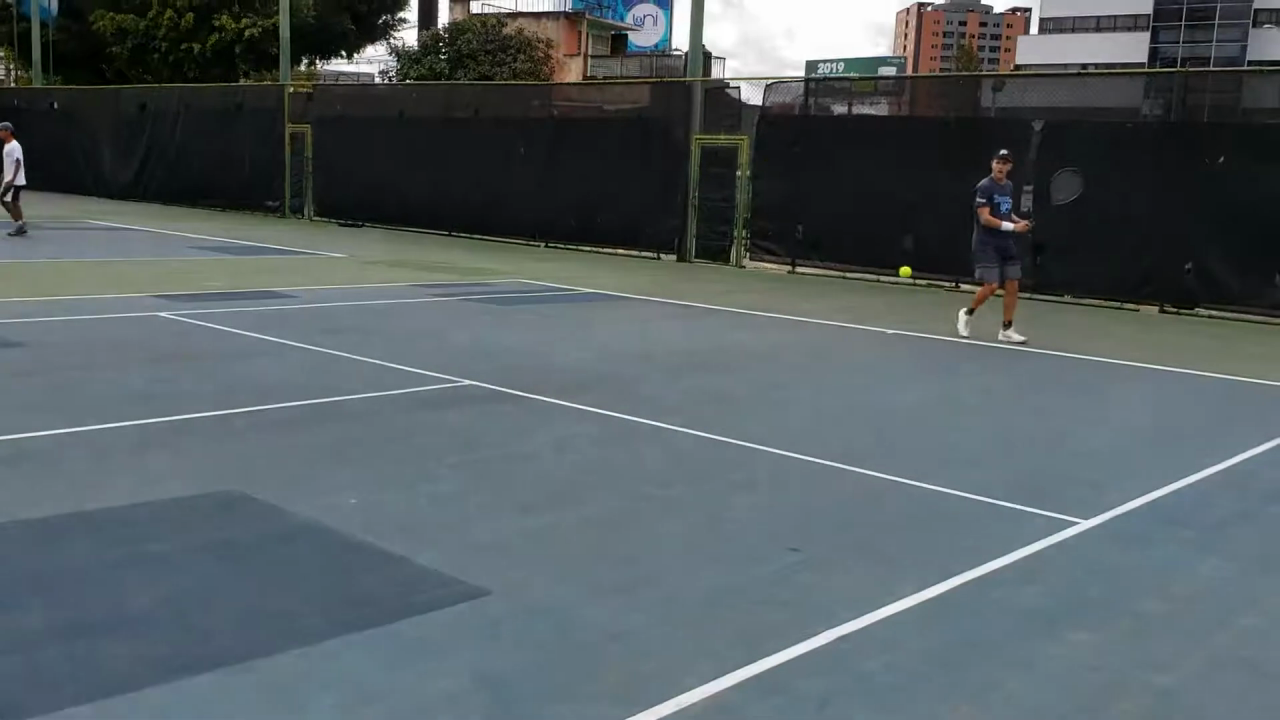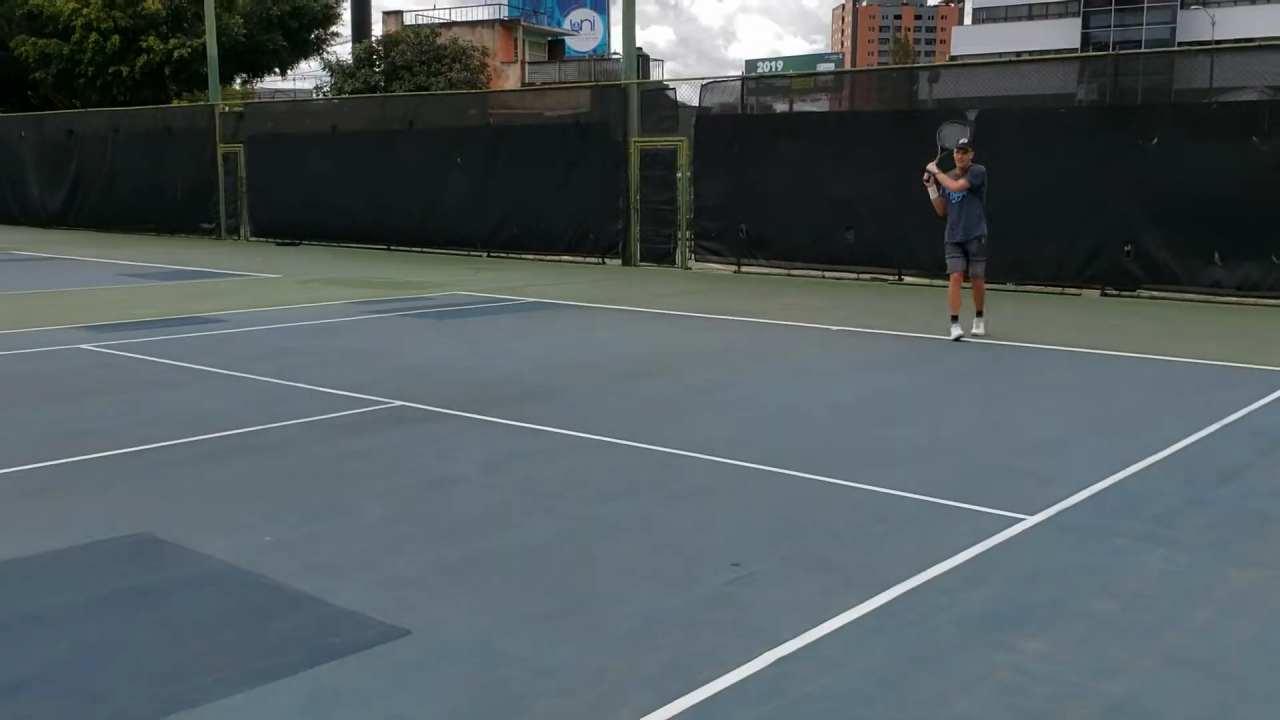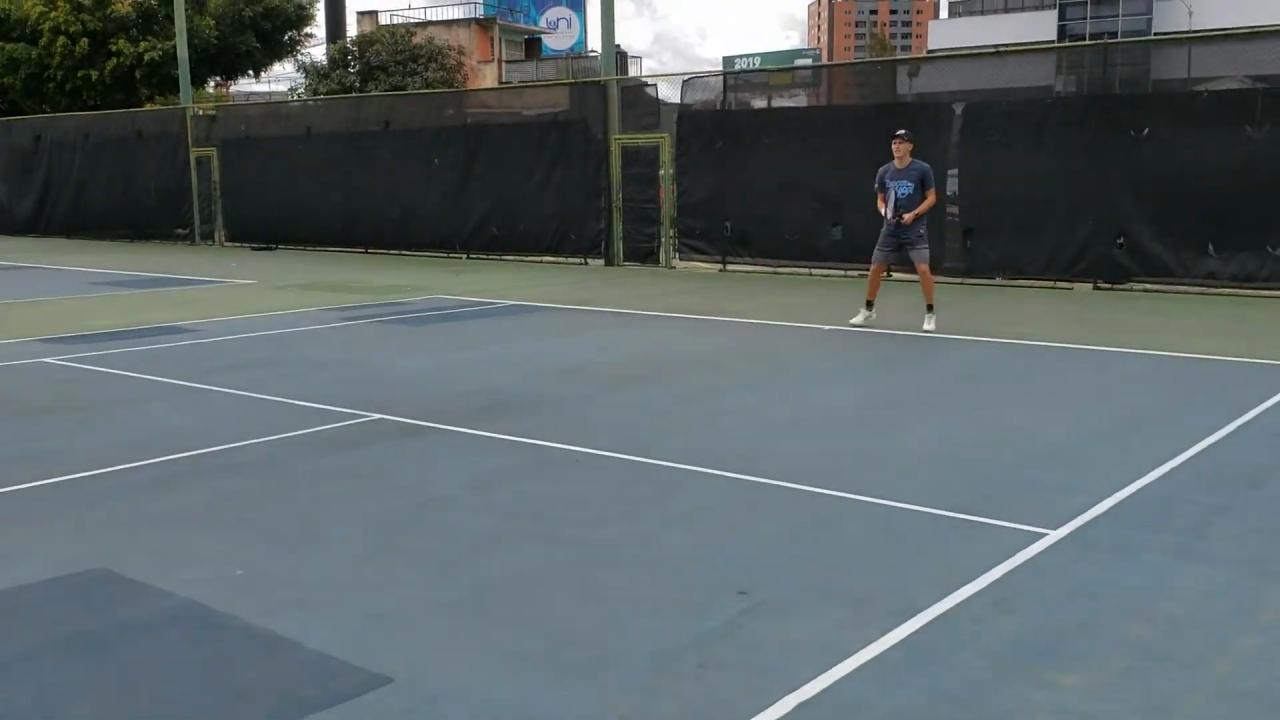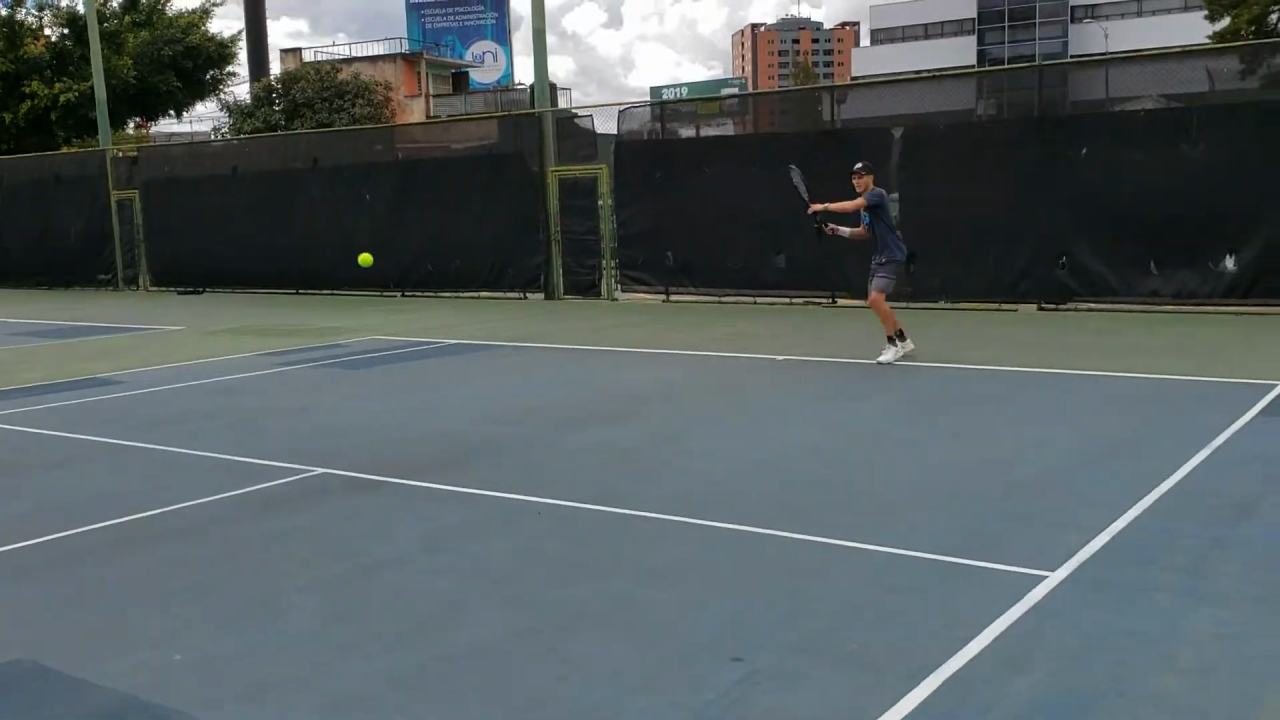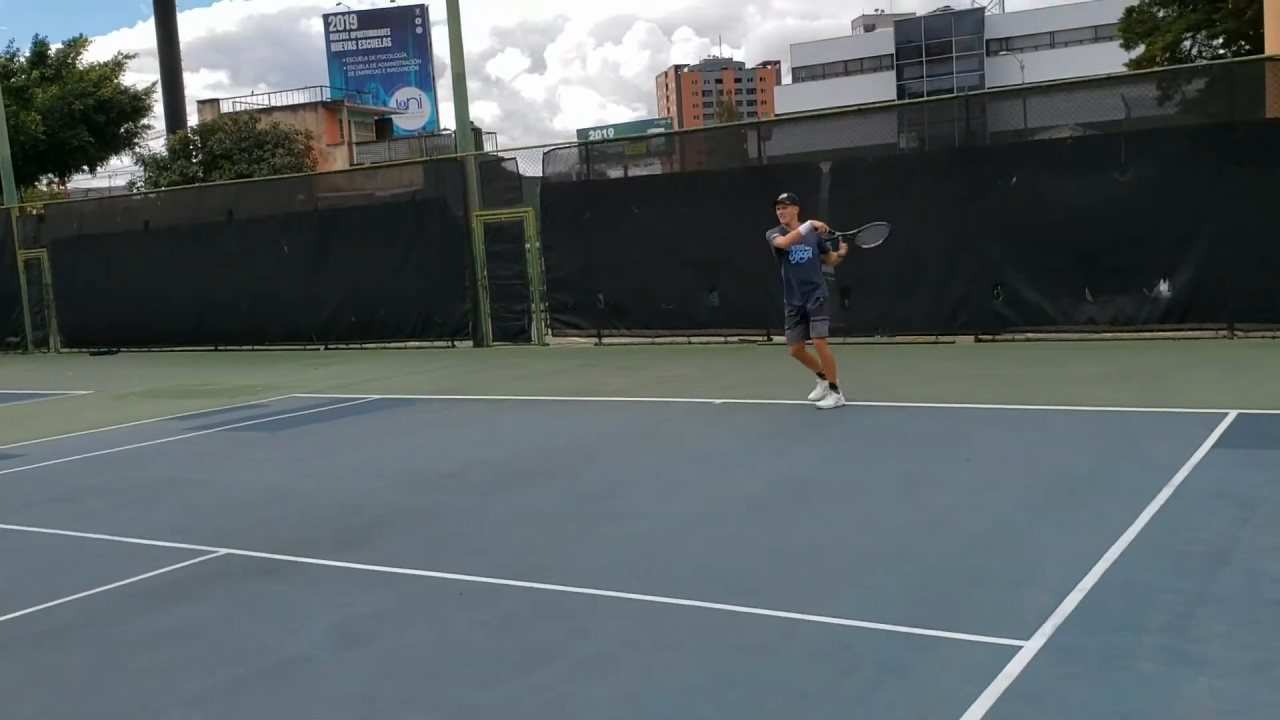
dt=1s
person 1, frame 1
left shoulder: (1009, 186)
right shoulder: (985, 186)
right elbow: (985, 218)
left wrist: (1019, 221)
right wrist: (1012, 227)
left hip: (1006, 244)
right hip: (986, 245)
left knee: (1013, 286)
right knee: (991, 286)
left ankle: (1007, 329)
right ankle: (967, 313)
person 1, frame 2
left shoulder: (978, 171)
right shoulder: (946, 177)
left elbow: (956, 187)
right elbow: (941, 211)
left wrist: (936, 171)
right wrist: (931, 187)
left hip: (975, 235)
right hip: (953, 236)
left knee: (978, 280)
right knee: (955, 278)
left ankle: (979, 319)
right ankle: (954, 325)
person 1, frame 3
left shoulder: (923, 169)
right shoulder: (884, 172)
left elbow: (931, 198)
left wrist: (914, 214)
right wrist: (885, 212)
left hip: (915, 229)
right hip: (891, 230)
left knee: (923, 270)
right knee: (876, 270)
left ankle: (930, 314)
right ankle: (868, 311)
person 1, frame 4
left shoulder: (877, 194)
right shoulder: (863, 201)
left elbow: (851, 206)
right elbow: (864, 232)
left wrist: (824, 207)
right wrist: (839, 230)
left hip: (892, 257)
right hip: (880, 257)
left knee: (877, 298)
right knee: (873, 302)
left ankle: (894, 346)
right ankle: (903, 341)
person 1, frame 5
left shoulder: (814, 234)
right shoulder: (776, 234)
left elbow: (831, 261)
right elbow: (785, 242)
left wrist: (841, 253)
right wrist: (809, 225)
left hip: (816, 297)
right hip: (793, 302)
left knee: (819, 343)
right knee: (795, 350)
left ankle: (835, 392)
right ankle: (824, 379)
